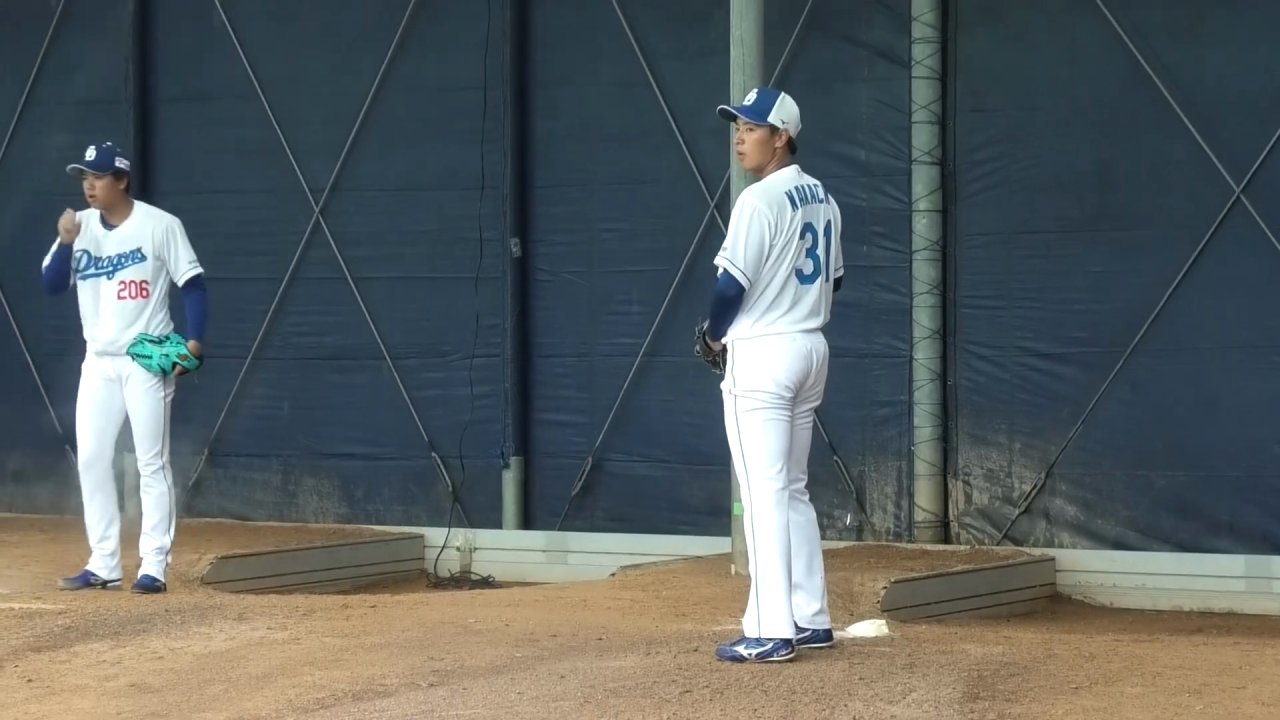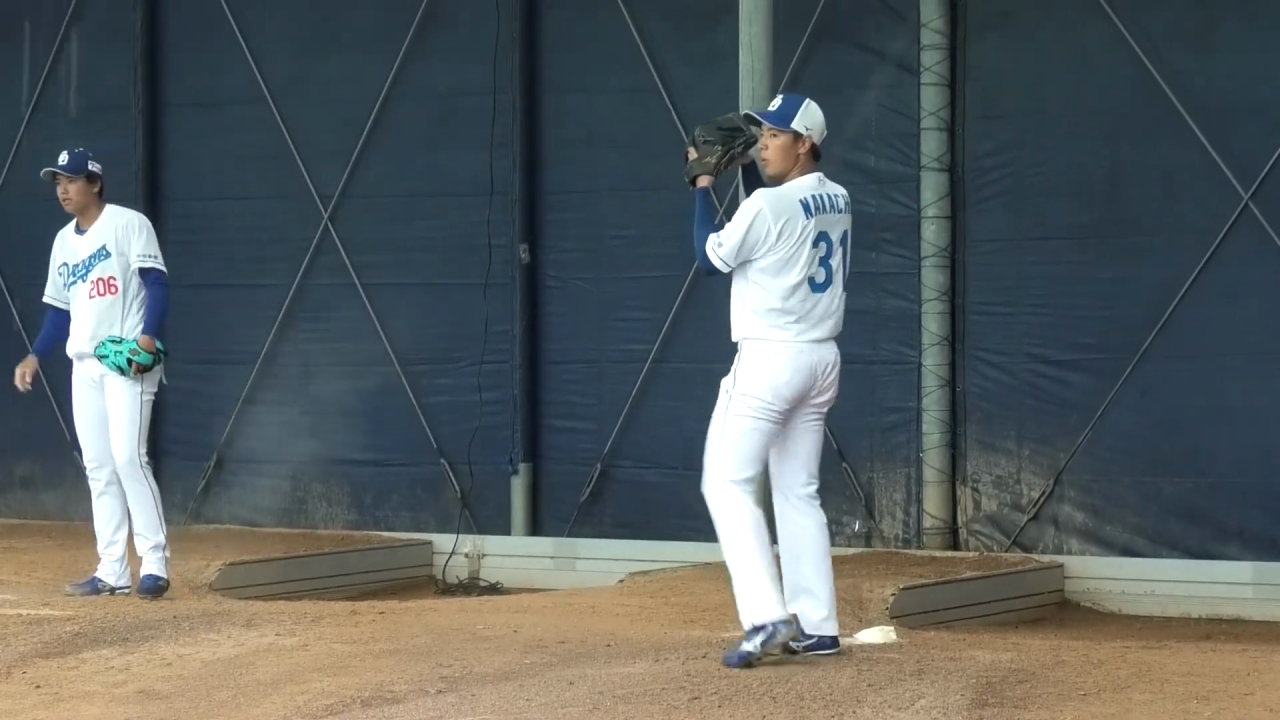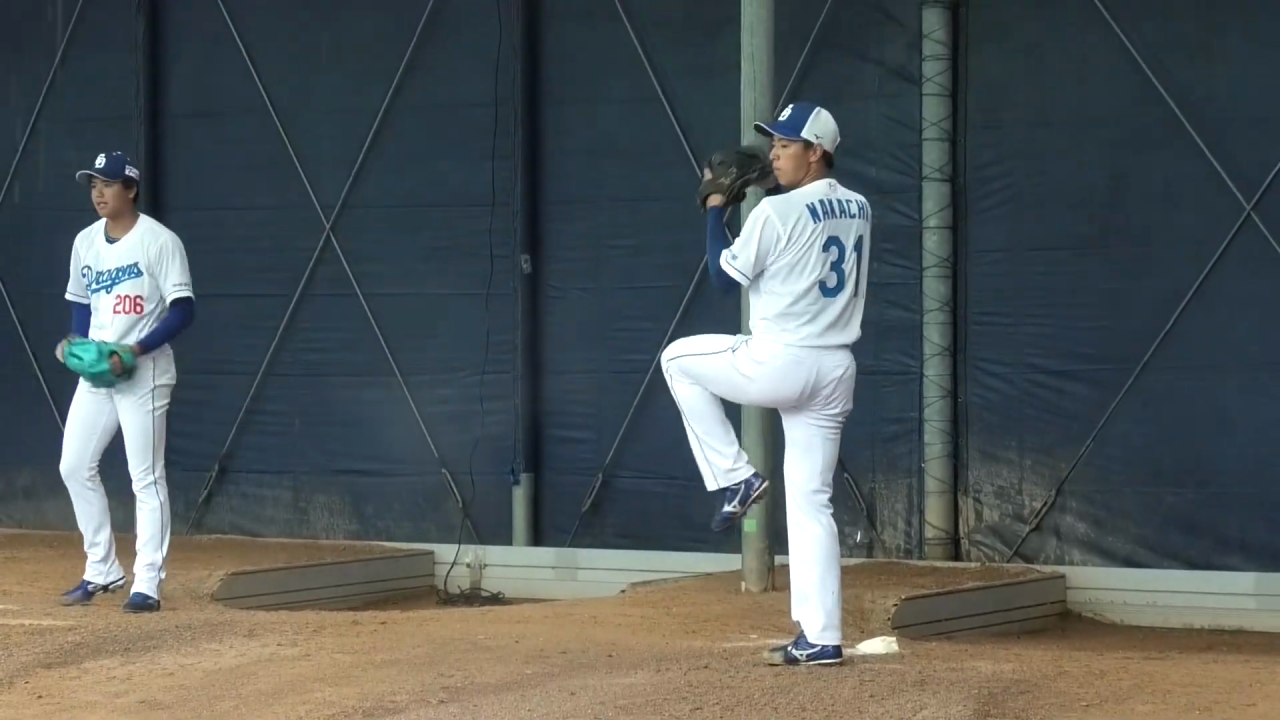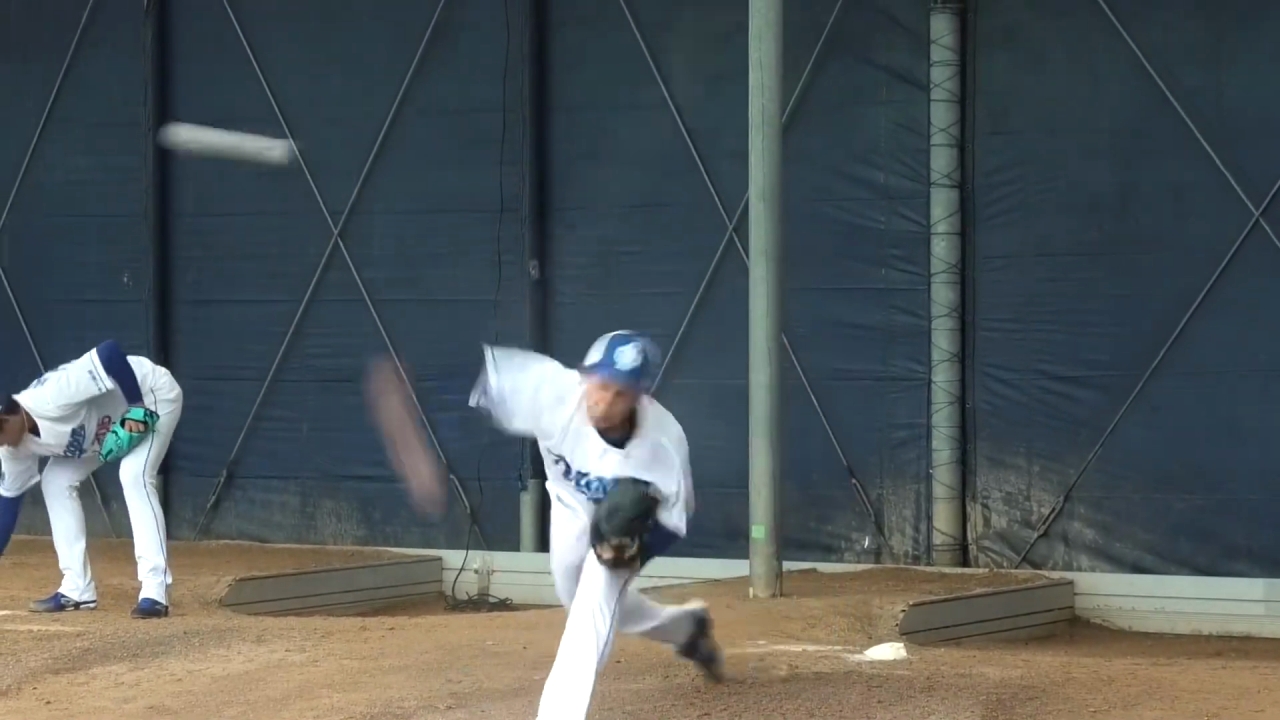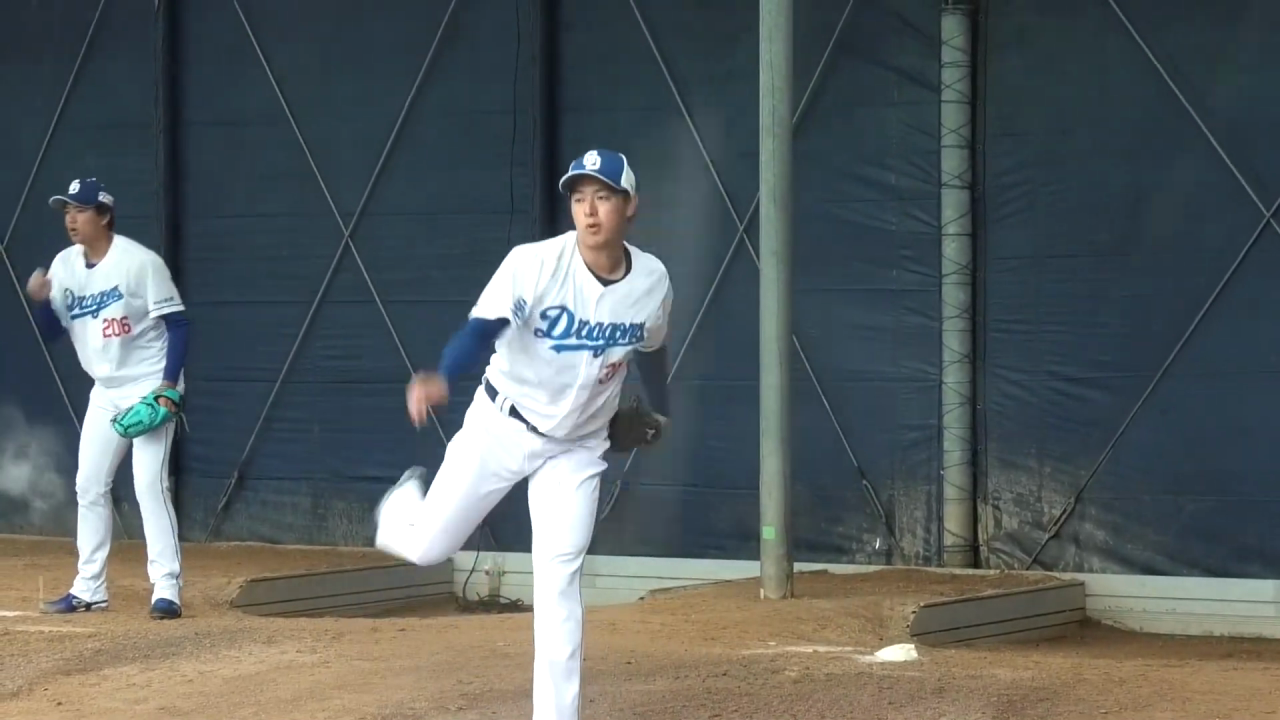
dt=1s
person 1, frame 1
left shoulder: (758, 200)
right shoulder: (822, 199)
left elbow: (732, 286)
left wrist: (714, 334)
left hip: (762, 356)
right hip: (811, 350)
left knee: (764, 494)
right knee: (792, 492)
left ankle: (771, 632)
right ankle: (811, 619)
person 1, frame 2
left shoulder: (767, 205)
right shoulder: (837, 200)
left elbow: (710, 257)
left wrist: (704, 185)
right wrist: (746, 170)
left hip: (771, 361)
right hip: (821, 360)
left knee: (727, 485)
right knee: (799, 493)
left ankle: (766, 617)
right ankle: (817, 626)
person 1, frame 3
left shoulder: (775, 212)
right shoulder: (859, 209)
left elbow: (726, 277)
left wrist: (715, 208)
left hip: (776, 365)
right hip: (834, 371)
left knee: (680, 359)
right knee: (810, 501)
left ankle: (735, 478)
right ankle: (820, 637)
person 1, frame 4
left shoulder: (665, 443)
right shoulder: (559, 404)
left elbow: (671, 528)
right hip: (573, 511)
left knee: (596, 608)
right knee: (599, 606)
right ankle: (686, 625)
person 1, frame 5
left shoulder: (652, 280)
right shoulder: (532, 262)
left elbow: (651, 349)
right elbow: (483, 327)
left wrist: (659, 408)
right wrist: (441, 380)
left hip: (576, 448)
right hip: (501, 426)
left knee: (558, 581)
right knee: (425, 544)
right ankle: (409, 498)
person 2, frame 1
left shoulder: (161, 225)
right shoulder: (79, 225)
left elbow: (193, 285)
right elbow: (52, 280)
left wrist: (194, 340)
right wrist: (64, 244)
right hip: (99, 361)
left knee: (152, 464)
right knee: (91, 460)
left ankle: (154, 566)
right ankle: (104, 564)
person 2, frame 2
left shoulder: (128, 223)
right shoulder: (63, 241)
left elbow: (157, 281)
right elbow: (59, 308)
left wrist: (149, 337)
right wrist: (35, 356)
left hip: (129, 362)
right hip: (84, 366)
left knee: (129, 459)
right knee: (99, 469)
left ankle: (155, 563)
right ankle: (113, 570)
person 2, frame 3
left shoulder: (161, 241)
right shoulder: (84, 241)
left elbow: (183, 311)
right elbow: (81, 302)
left wrist: (136, 349)
right wrist: (75, 339)
left hip: (144, 375)
left knee: (146, 479)
right knee: (75, 466)
left ankle: (148, 583)
right ankle: (102, 570)
person 2, frame 4
left shoulder: (50, 401)
left elbow: (110, 352)
left wrist: (137, 407)
left hip: (151, 395)
right hip: (106, 418)
left knee: (135, 477)
right knee: (57, 483)
left ankle: (155, 592)
right ankle: (77, 589)
person 2, frame 5
left shoulder: (140, 261)
right shoulder: (64, 265)
left elbow: (177, 324)
right elbow: (50, 332)
left wrist: (169, 384)
right wrist: (41, 299)
left hip: (149, 388)
right hip: (104, 391)
left knee: (148, 484)
right knee: (89, 485)
left ankle: (166, 590)
right ankle: (90, 589)
